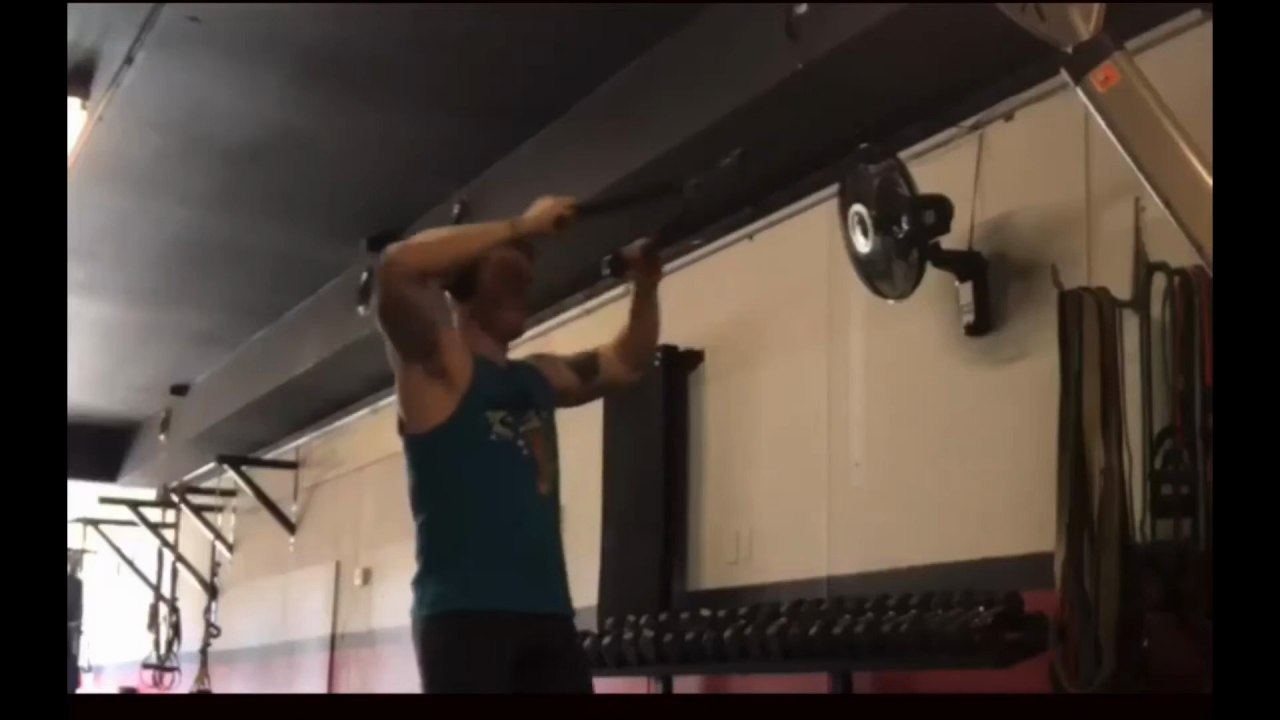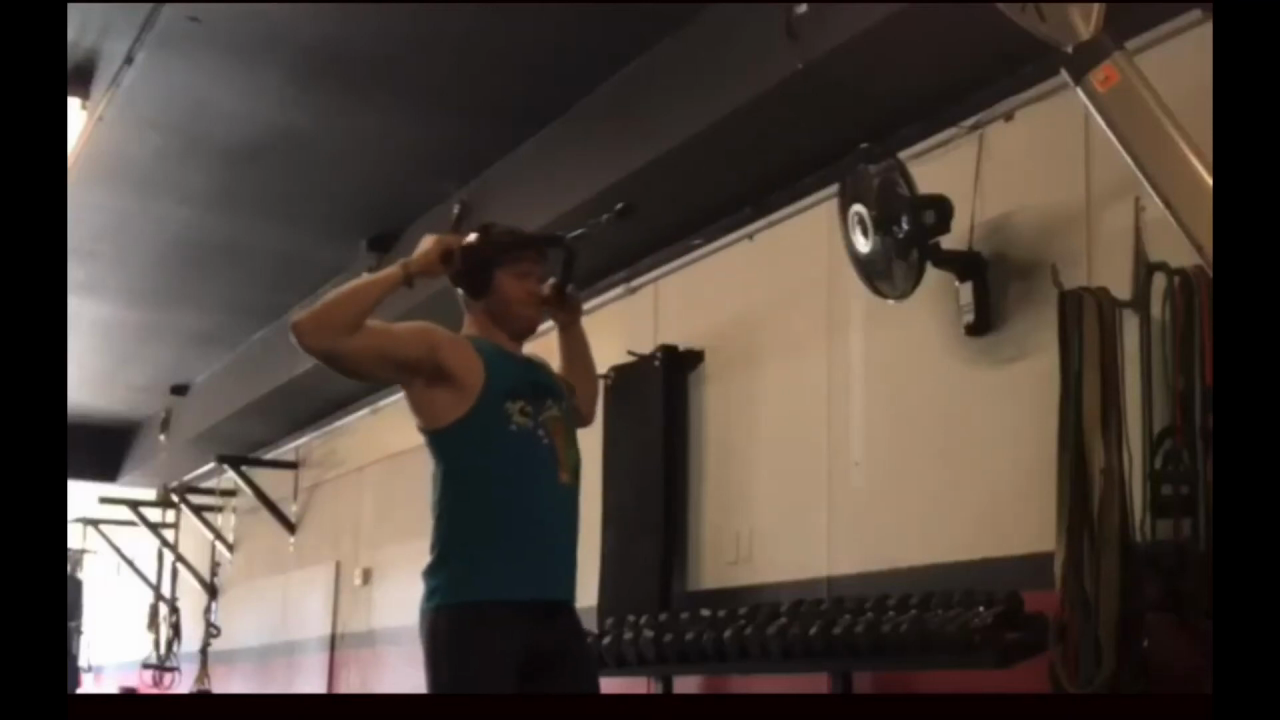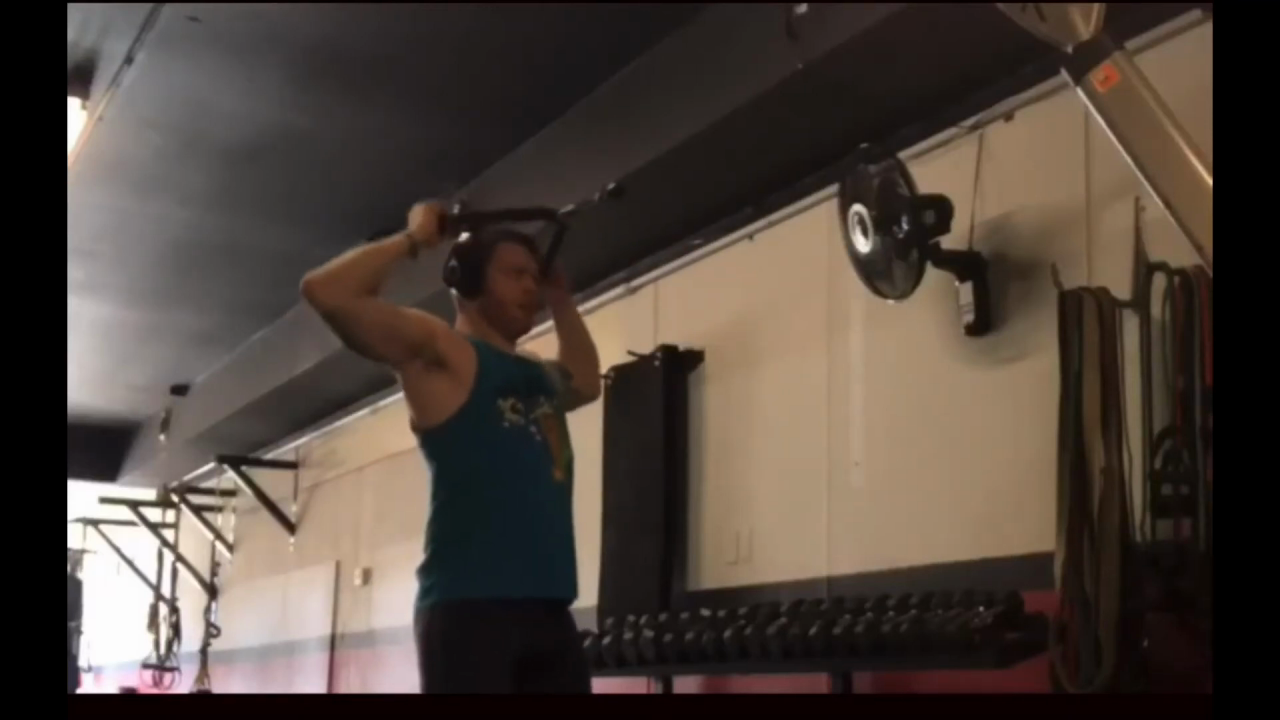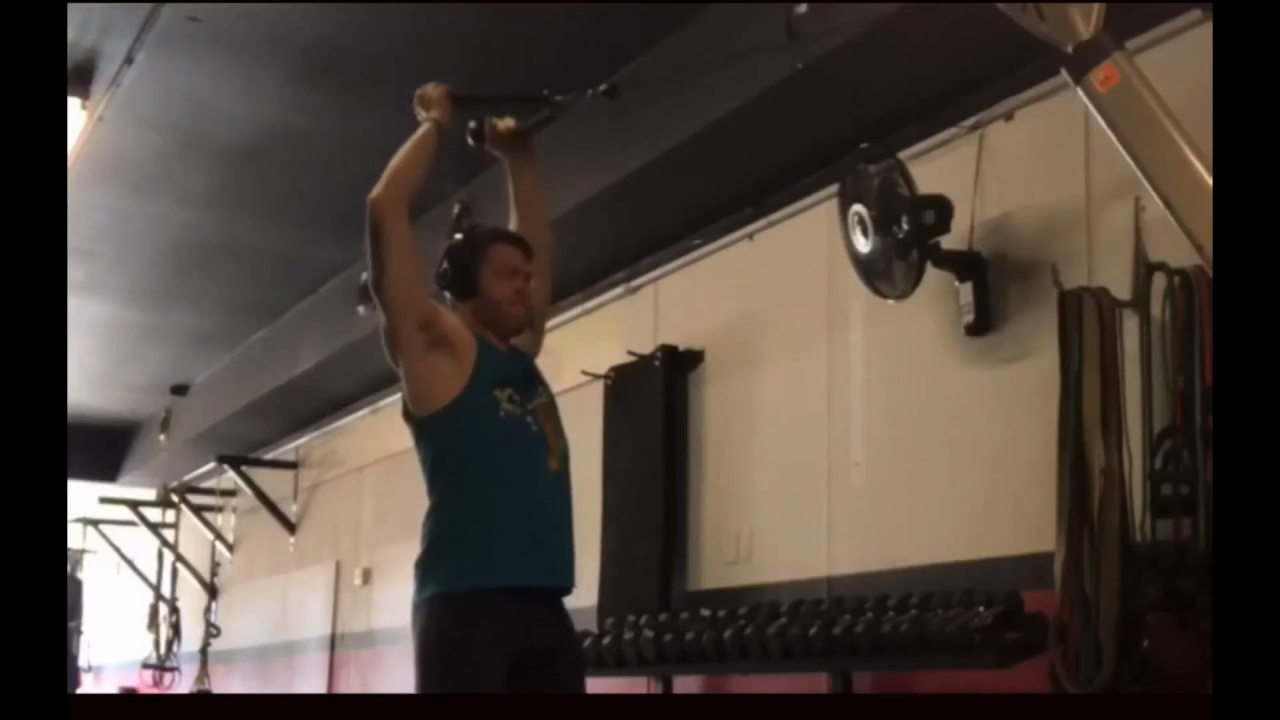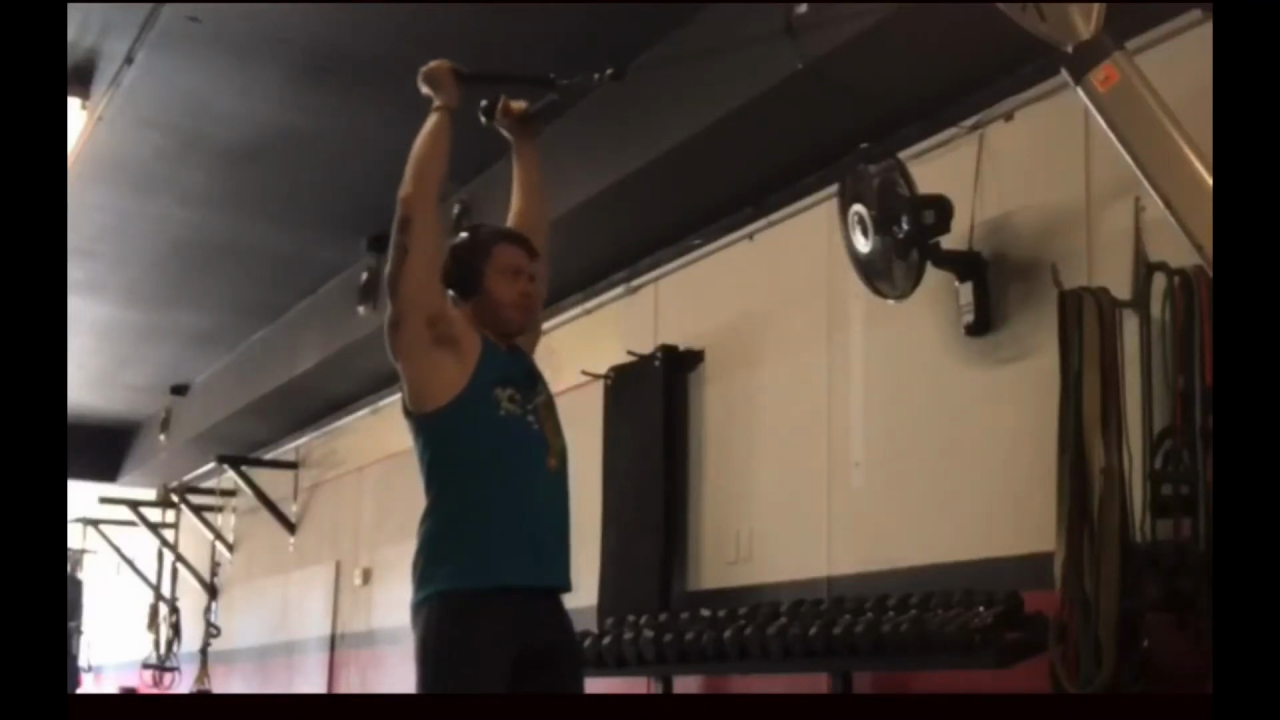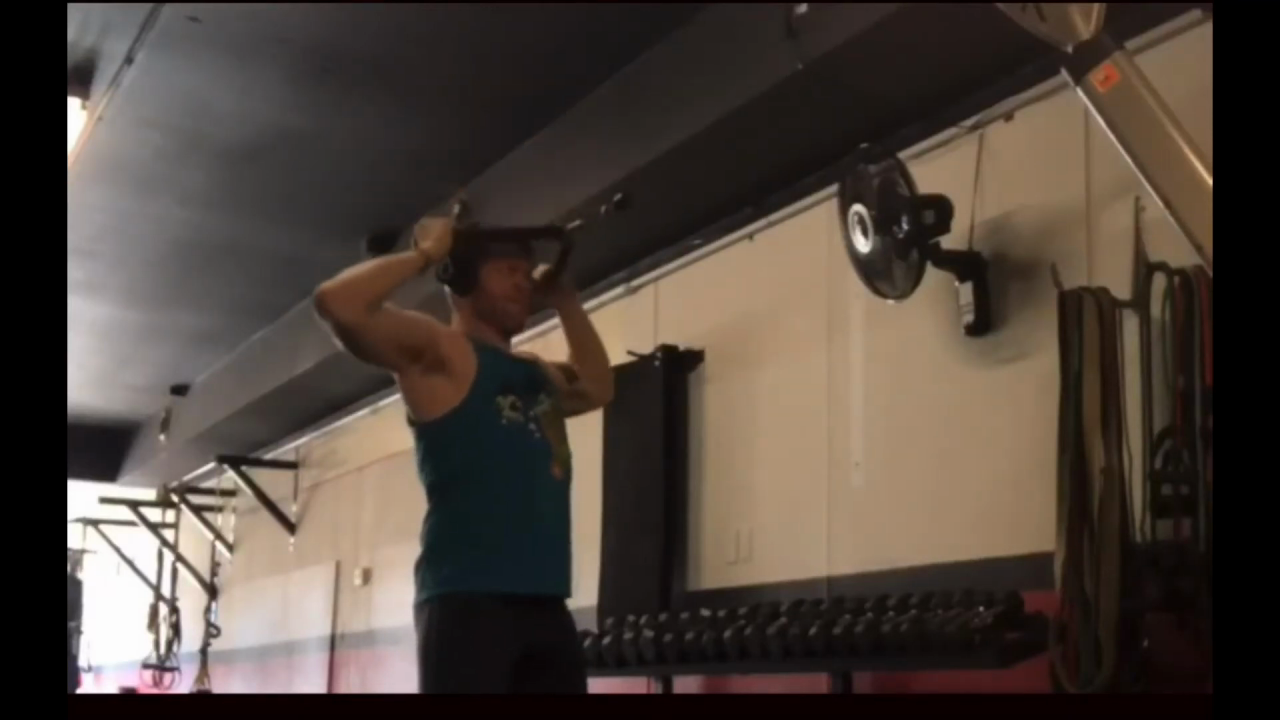
dt=0.7s
person 1, frame 1
left shoulder: (537, 377)
right shoulder: (433, 359)
left elbow: (628, 362)
right elbow: (398, 265)
left wrist: (645, 285)
right wrist: (521, 227)
left hip: (545, 610)
right hip: (462, 611)
person 1, frame 2
left shoulder: (539, 376)
right shoulder: (443, 355)
left elbow: (583, 407)
right elbow: (316, 332)
left wrist: (570, 323)
right wrist: (412, 268)
left hip: (551, 607)
right hip: (475, 605)
person 1, frame 3
left shoulder: (535, 375)
right shoulder: (438, 351)
left elbow: (586, 381)
right elbow: (325, 291)
left wrist: (559, 297)
right wrist: (414, 238)
left hip: (546, 609)
right hip: (469, 606)
person 1, frame 4
left shoulder: (521, 355)
right shoulder: (434, 345)
left elbow: (536, 250)
right elbow: (386, 212)
left wrist: (518, 159)
right wrist: (434, 127)
left hip: (542, 603)
right hip: (465, 601)
person 1, frame 5
left shoulder: (517, 353)
right shoulder: (436, 341)
left elbow: (531, 237)
right elbow: (415, 209)
left wrist: (523, 142)
right wrist: (443, 109)
left hip: (540, 602)
right hip: (465, 600)
person 1, frame 6
left shoulder: (537, 372)
right shoulder: (435, 349)
left elbow: (598, 386)
right elbow: (336, 303)
left wrist: (564, 300)
right wrist: (426, 253)
left hip: (544, 604)
right hip: (469, 601)
